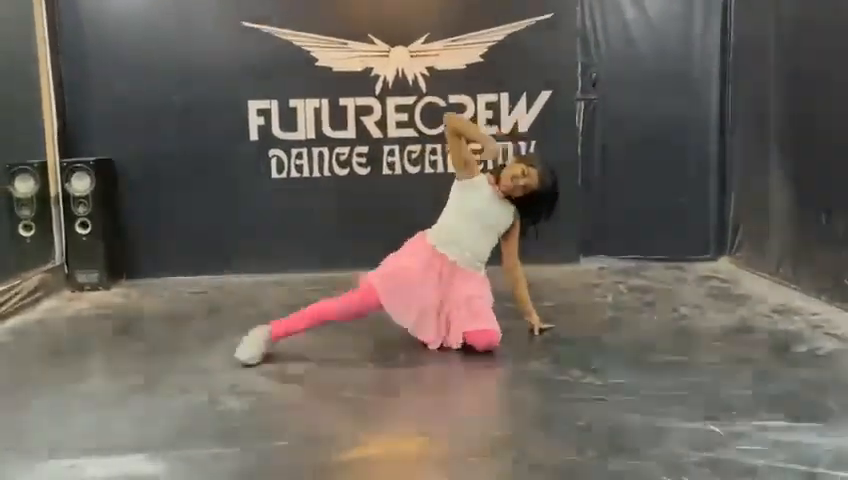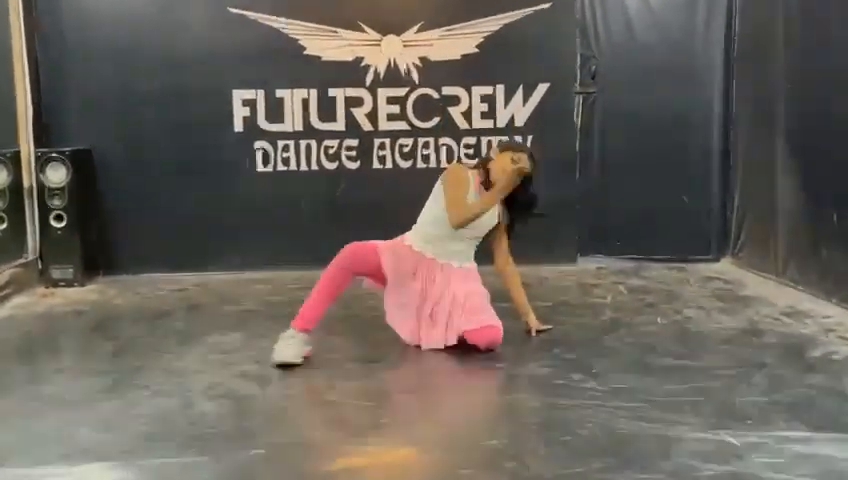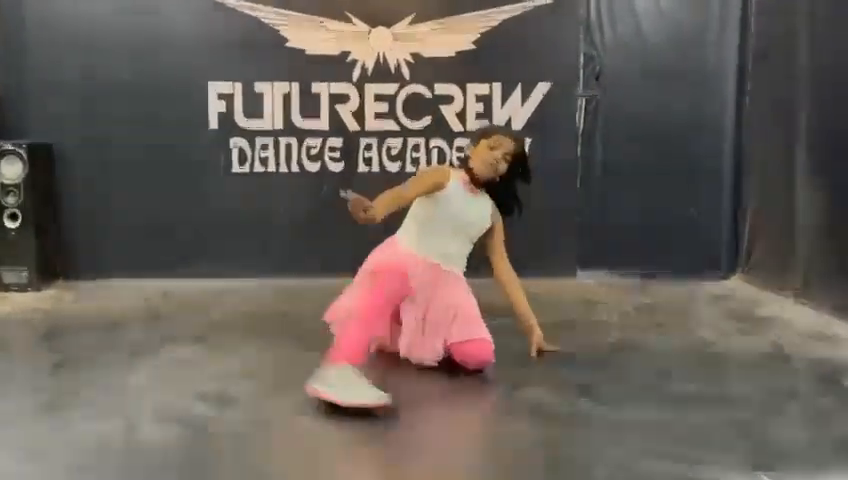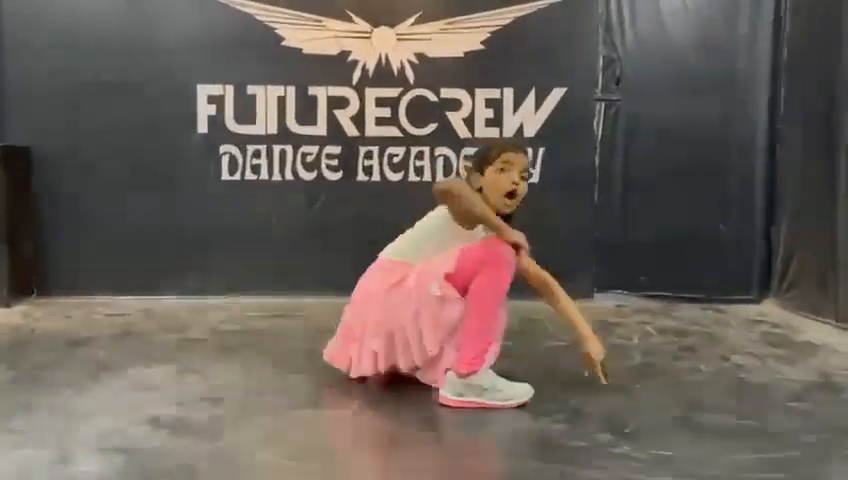
dt=0.4s
person 1, frame 1
left shoulder: (513, 214)
right shoulder: (471, 175)
left elbow: (512, 263)
right elbow: (450, 122)
left wrist: (530, 314)
right wrist: (484, 139)
left hip: (466, 278)
right hip: (427, 255)
left knee: (487, 341)
right knee: (363, 301)
left ankle: (447, 320)
right ankle: (270, 333)
person 1, frame 2
left shoulder: (501, 212)
right shoulder: (458, 174)
left elbow: (503, 262)
right elbow: (456, 219)
left wrist: (528, 315)
right wrist: (499, 192)
left hip: (454, 274)
right hip: (409, 256)
left knee: (488, 338)
right knee: (353, 255)
left ankle: (438, 318)
right ankle: (299, 334)
person 1, frame 3
left shoulder: (490, 212)
right shoulder: (441, 176)
left elbow: (503, 270)
right elbow: (397, 195)
left wrist: (532, 328)
right wrist: (372, 211)
left hip: (446, 280)
right hip: (402, 259)
left knee: (478, 357)
right knee: (395, 279)
right ankle: (339, 370)
person 1, frame 4
left shoulder: (496, 236)
right shoulder: (465, 209)
left elbow: (545, 285)
right elbow: (447, 187)
right wrist: (503, 230)
left hip: (419, 295)
right hip: (391, 291)
right knee: (494, 256)
right ankle: (466, 377)
